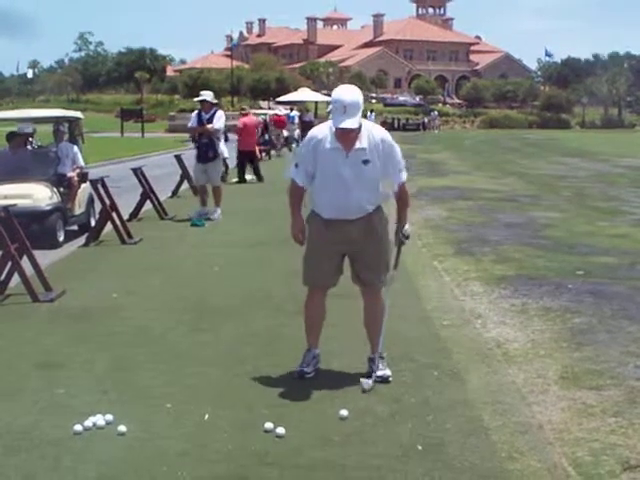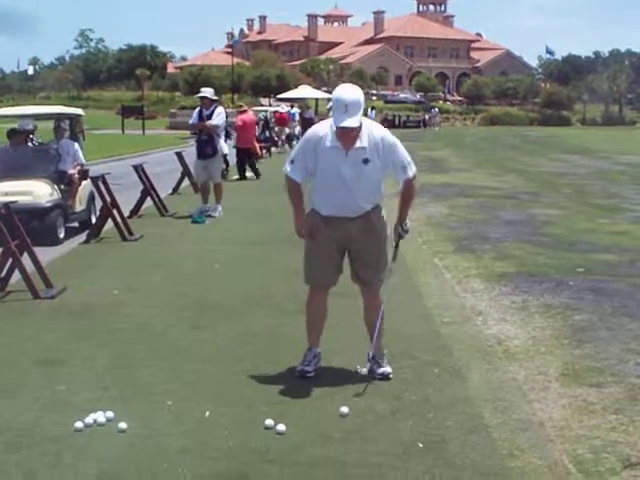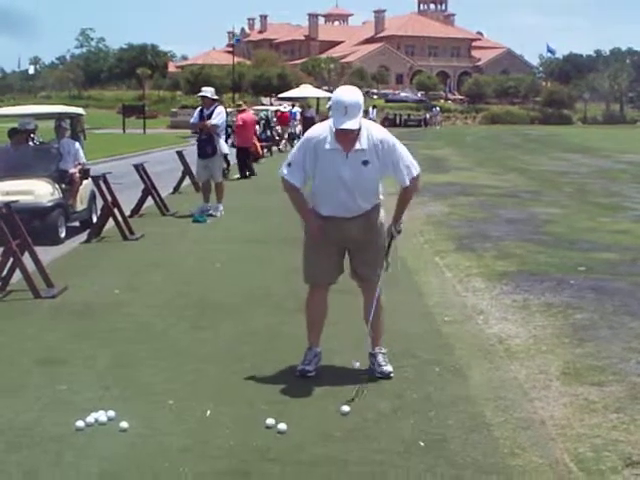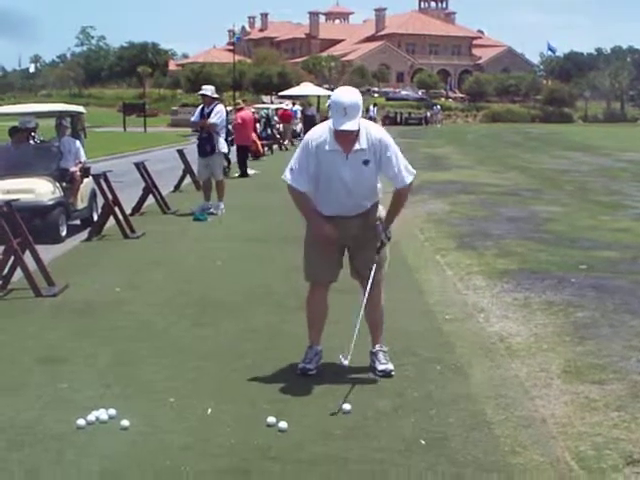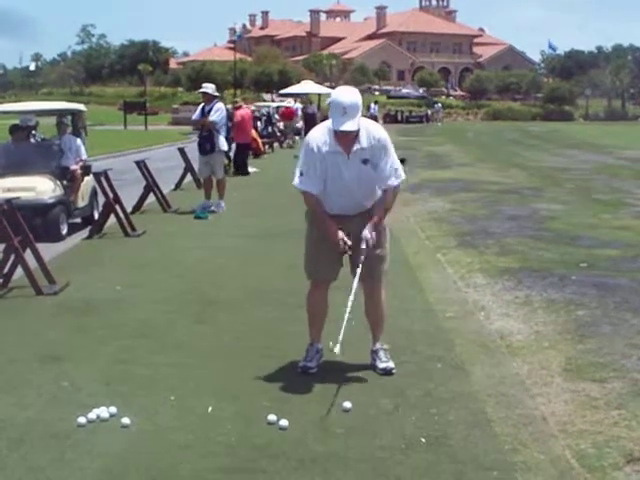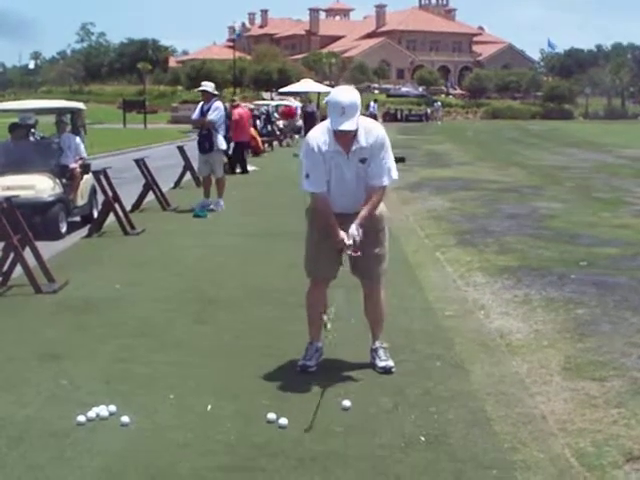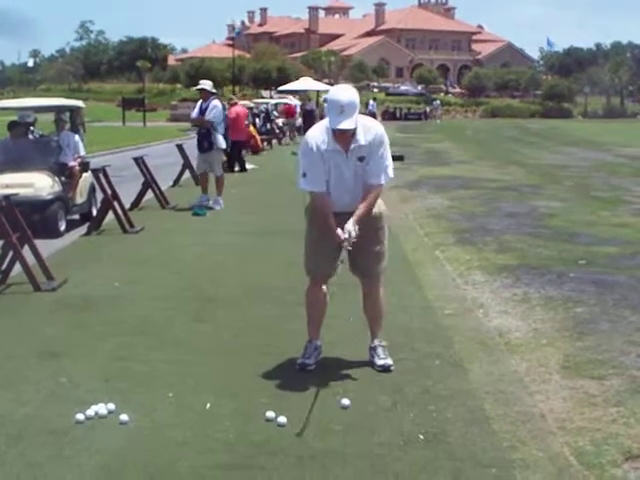
dt=0.1s
person 1, frame 1
left shoulder: (381, 139)
right shoulder: (315, 138)
left elbow: (399, 185)
right elbow: (298, 182)
left wrist: (402, 222)
right wrist: (295, 218)
left hip: (368, 224)
right hip: (324, 224)
left knee: (372, 291)
right knee: (316, 290)
left ankle: (376, 356)
right ankle: (311, 352)
person 1, frame 2
left shoulder: (381, 138)
right shoulder: (315, 137)
left elbow: (409, 178)
right elbow: (293, 176)
left wrist: (402, 219)
right wrist: (299, 215)
left hip: (368, 222)
right hip: (324, 222)
left knee: (372, 289)
right knee: (318, 288)
left ankle: (377, 353)
right ankle: (312, 351)
person 1, frame 3
left shoulder: (380, 138)
right shoulder: (314, 138)
left elbow: (412, 179)
right elbow: (289, 180)
left wrist: (396, 220)
right wrist: (307, 217)
left hip: (367, 220)
right hip: (324, 222)
left knee: (371, 287)
right knee: (317, 287)
left ankle: (377, 351)
right ankle: (313, 350)
person 1, frame 4
left shoulder: (378, 138)
right shoulder: (314, 140)
left elbow: (404, 183)
right elbow: (296, 186)
left wrist: (386, 224)
right wrist: (316, 222)
left hip: (367, 217)
right hip: (325, 220)
left knee: (373, 286)
right knee: (318, 285)
left ankle: (377, 349)
right ankle: (314, 348)
person 1, frame 5
left shoulder: (377, 136)
right shoulder: (315, 140)
left elbow: (390, 187)
right elbow: (310, 192)
left wrist: (373, 225)
right wrist: (331, 229)
left hip: (367, 216)
right hip: (327, 219)
left knee: (373, 284)
right knee: (319, 283)
left ankle: (378, 347)
right ankle: (314, 346)
person 1, frame 6
left shoulder: (376, 135)
right shoulder: (315, 141)
left elbow: (378, 188)
right elbow: (318, 194)
left wrist: (358, 224)
right wrist: (336, 231)
left hip: (367, 216)
right hip: (326, 217)
left knee: (372, 282)
right knee: (319, 281)
left ankle: (377, 345)
right ankle: (314, 345)
person 1, frame 7
left shoulder: (375, 133)
right shoulder: (313, 140)
left elbow: (375, 186)
right elbow: (317, 194)
left wrist: (354, 221)
right wrist: (334, 229)
left hip: (366, 213)
right hip: (325, 214)
left knee: (372, 281)
right knee: (318, 280)
left ankle: (376, 344)
right ankle: (313, 343)
person 2, frame 1
left shoulder: (219, 113)
right shoulder: (197, 114)
left elbow: (214, 131)
right elbow: (191, 130)
left wrist: (200, 129)
right wrist: (206, 127)
left hip: (214, 153)
right hip: (200, 153)
left knee: (216, 183)
right knee: (200, 183)
left ankle: (217, 210)
right ankle: (203, 209)
person 2, frame 2
left shoulder: (219, 110)
right shoulder: (198, 111)
left elbow: (213, 127)
right elbow: (192, 126)
left wrist: (201, 125)
right wrist: (205, 124)
left hip: (215, 150)
right hip: (201, 149)
left knee: (216, 180)
right knee: (202, 180)
left ankle: (218, 207)
right ankle: (205, 206)
person 2, frame 3
left shoulder: (219, 110)
right shoulder: (199, 110)
left elbow: (212, 127)
right elbow: (193, 125)
left wrist: (201, 125)
right wrist: (206, 123)
left hip: (215, 149)
right hip: (202, 148)
left knee: (218, 179)
right knee: (204, 179)
left ankle: (219, 206)
right ankle: (206, 205)
person 2, frame 4
left shoulder: (219, 108)
right shoulder: (201, 108)
left elbow: (211, 126)
right elbow: (193, 124)
left wrist: (201, 123)
right wrist: (205, 122)
left hip: (216, 147)
right hip: (203, 147)
left knee: (218, 177)
right knee: (204, 177)
left ankle: (220, 204)
right ankle: (207, 203)
person 2, frame 5
left shoulder: (219, 106)
right shoulder: (202, 106)
left elbow: (210, 124)
right elbow: (194, 122)
left wrist: (201, 121)
right wrist: (205, 120)
left hip: (216, 145)
right hip: (204, 145)
left knee: (219, 175)
right knee: (205, 175)
left ankle: (220, 202)
right ankle: (207, 202)
person 2, frame 6
left shoulder: (217, 105)
right shoulder: (201, 105)
left elbow: (209, 124)
right elbow: (194, 122)
left wrist: (200, 121)
right wrist: (204, 120)
left hip: (215, 144)
right hip: (203, 144)
left knee: (218, 174)
right knee: (204, 174)
left ankle: (219, 201)
right ankle: (206, 201)
person 2, frame 7
left shoulder: (215, 104)
right shoulder: (200, 103)
left elbow: (207, 123)
right elbow: (193, 120)
left wrist: (199, 120)
right wrist: (203, 119)
left hip: (215, 142)
right hip: (203, 142)
left knee: (218, 172)
right knee: (201, 171)
left ankle: (218, 199)
right ankle: (204, 197)
